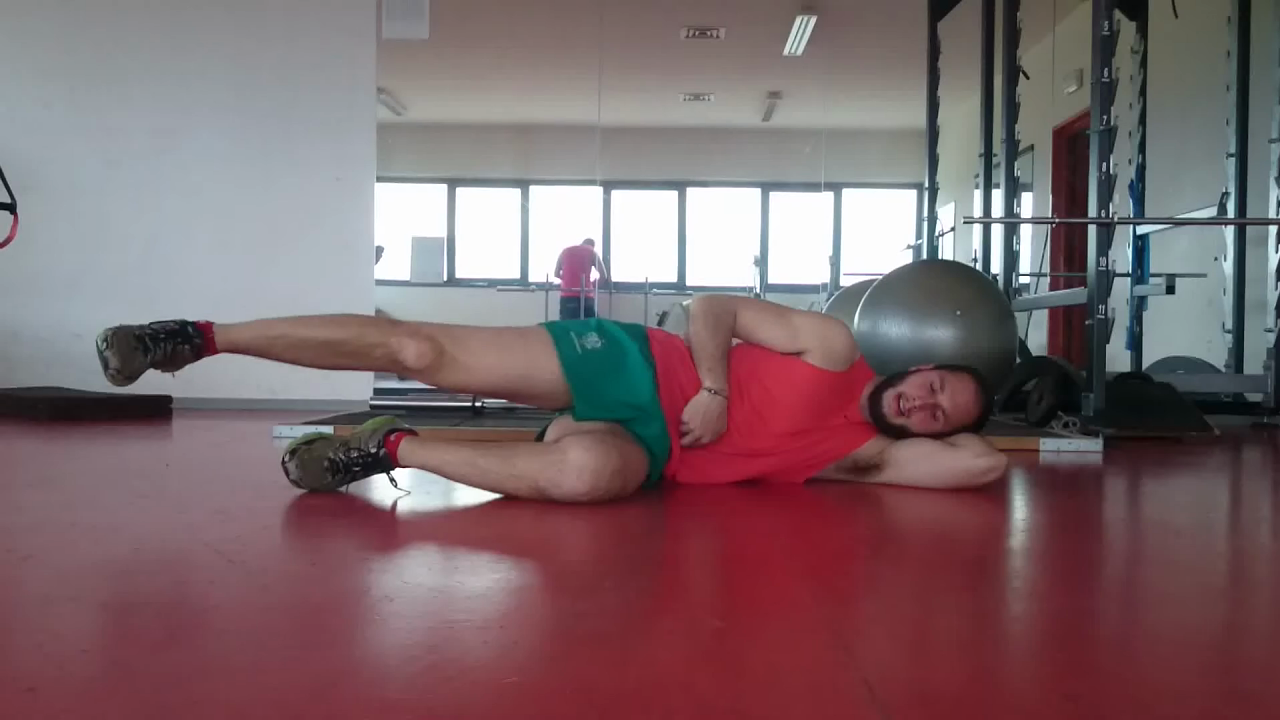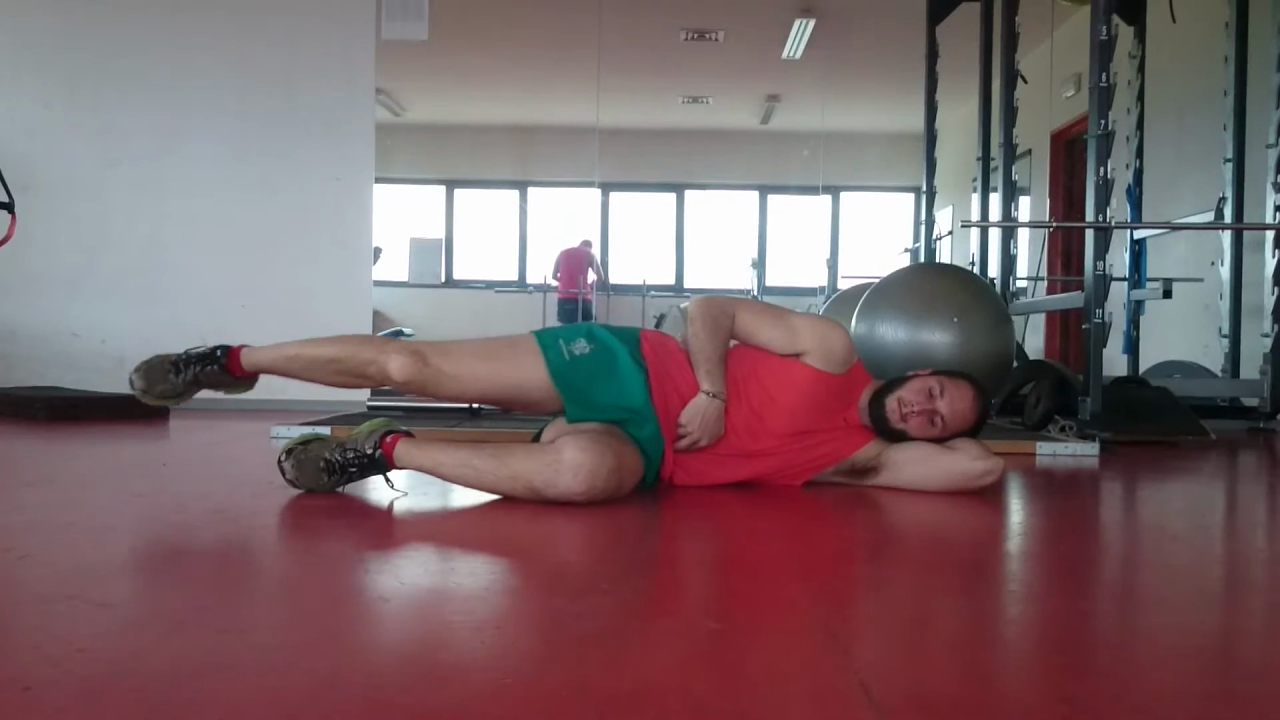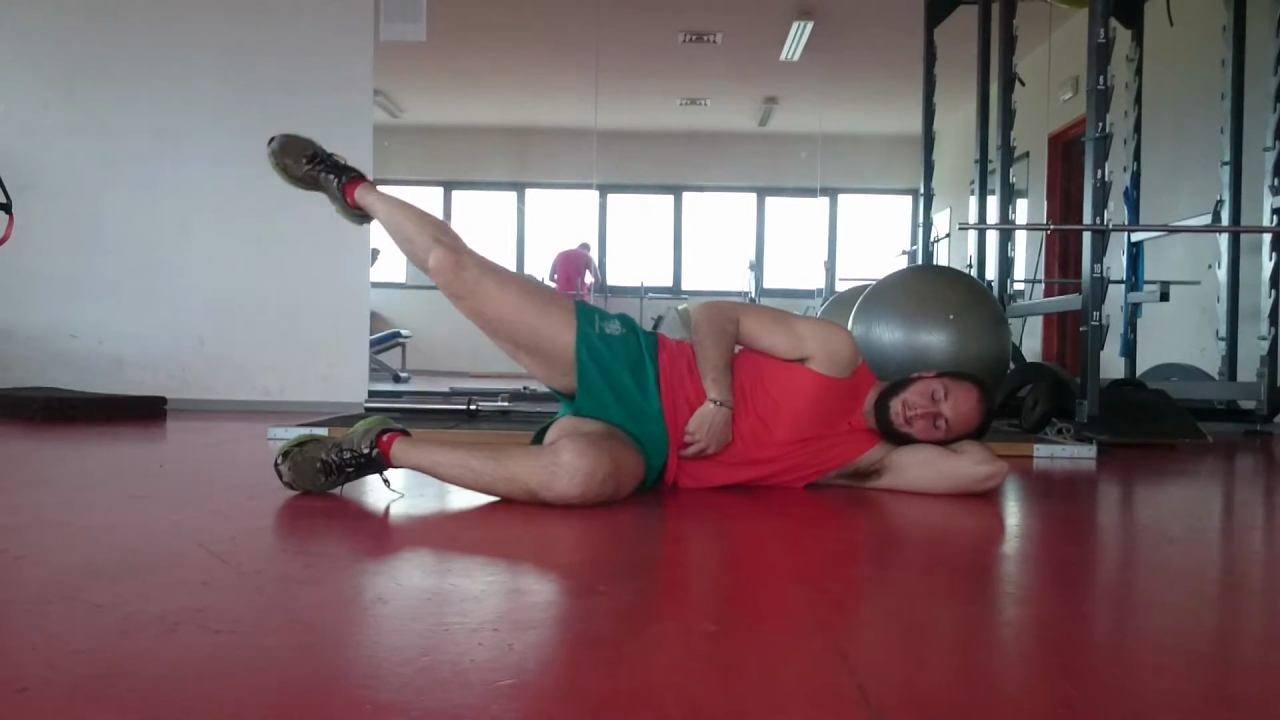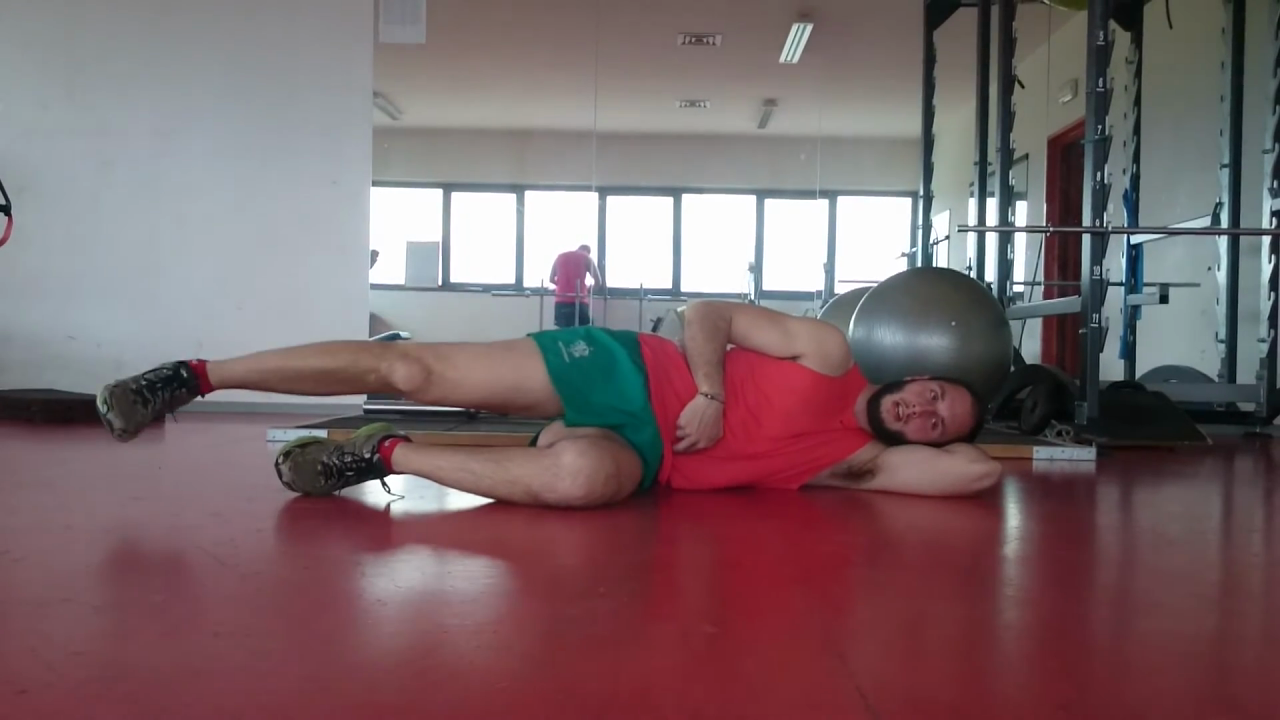
dt=0.7s
person 1, frame 1
left shoulder: (867, 454)
right shoulder: (833, 348)
left elbow: (987, 462)
right elbow: (713, 308)
right wrist: (713, 389)
left hip: (644, 445)
right hip: (629, 365)
left knee: (583, 469)
right knee: (423, 349)
left ankle: (391, 448)
right ankle: (201, 336)
person 1, frame 2
left shoulder: (865, 458)
right shoulder: (829, 349)
left elbow: (981, 467)
right elbow: (712, 307)
right wrist: (713, 390)
left hip: (642, 449)
right hip: (624, 366)
left knee: (581, 472)
right knee: (406, 359)
left ankle: (387, 449)
right ankle: (236, 360)
person 1, frame 3
left shoulder: (873, 460)
right shoulder: (837, 359)
left elbow: (985, 471)
right elbow: (715, 315)
right wrist: (717, 401)
left hip: (642, 452)
right hip: (633, 368)
left knee: (583, 476)
right knee: (453, 266)
left ankle: (384, 449)
person 1, frame 4
left shoulder: (860, 461)
right shoulder: (826, 352)
right elbow: (707, 314)
right wrist: (710, 395)
left hip: (638, 450)
right hip: (619, 372)
left knee: (578, 474)
right knee: (410, 367)
left ankle: (380, 454)
right ankle: (196, 375)
